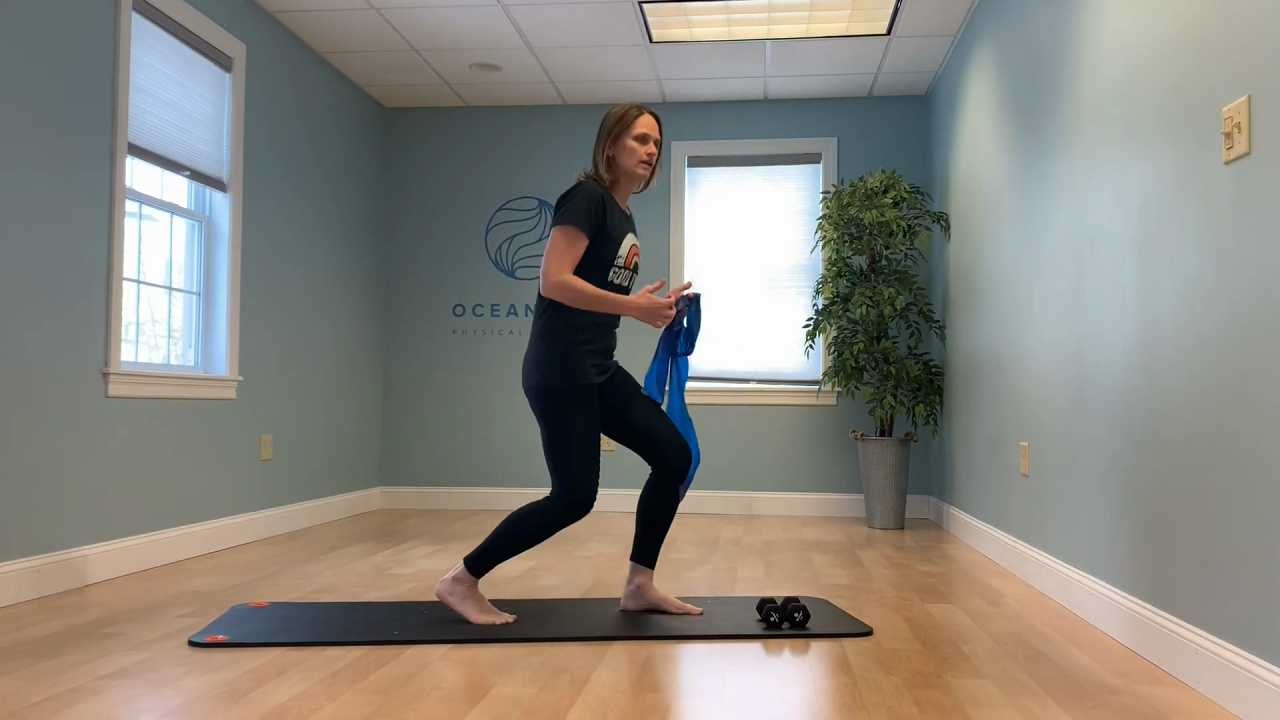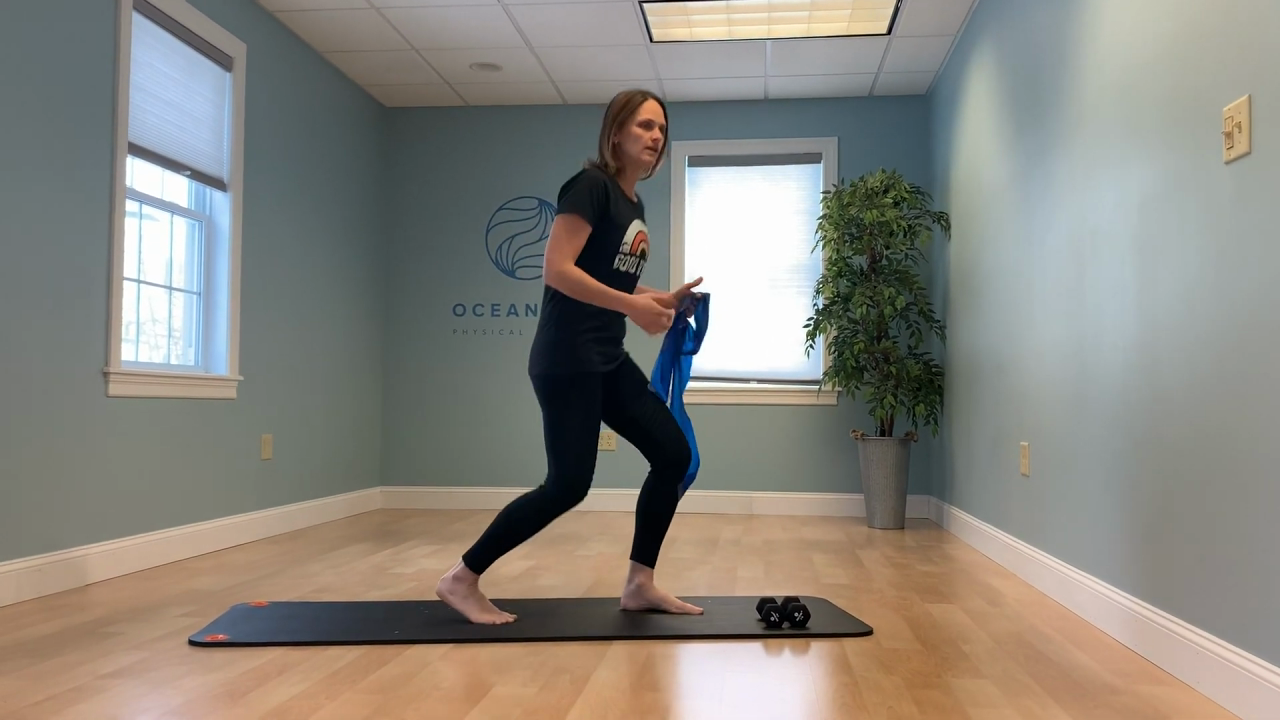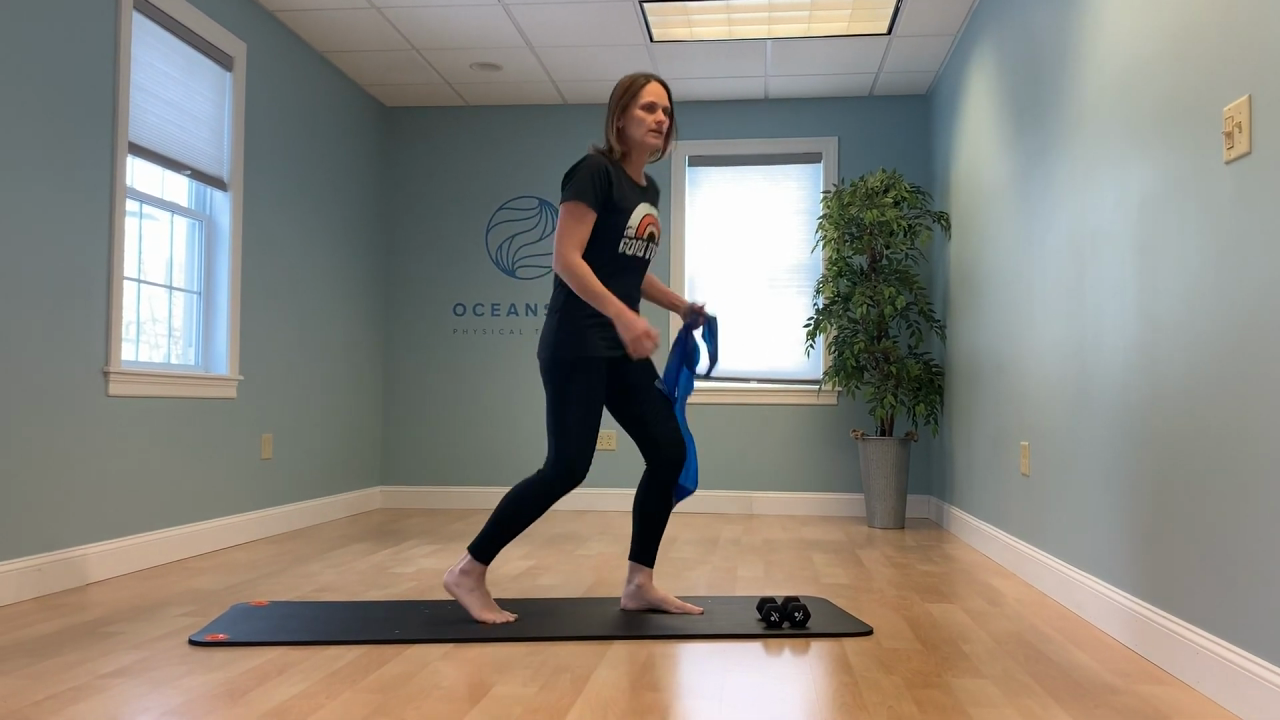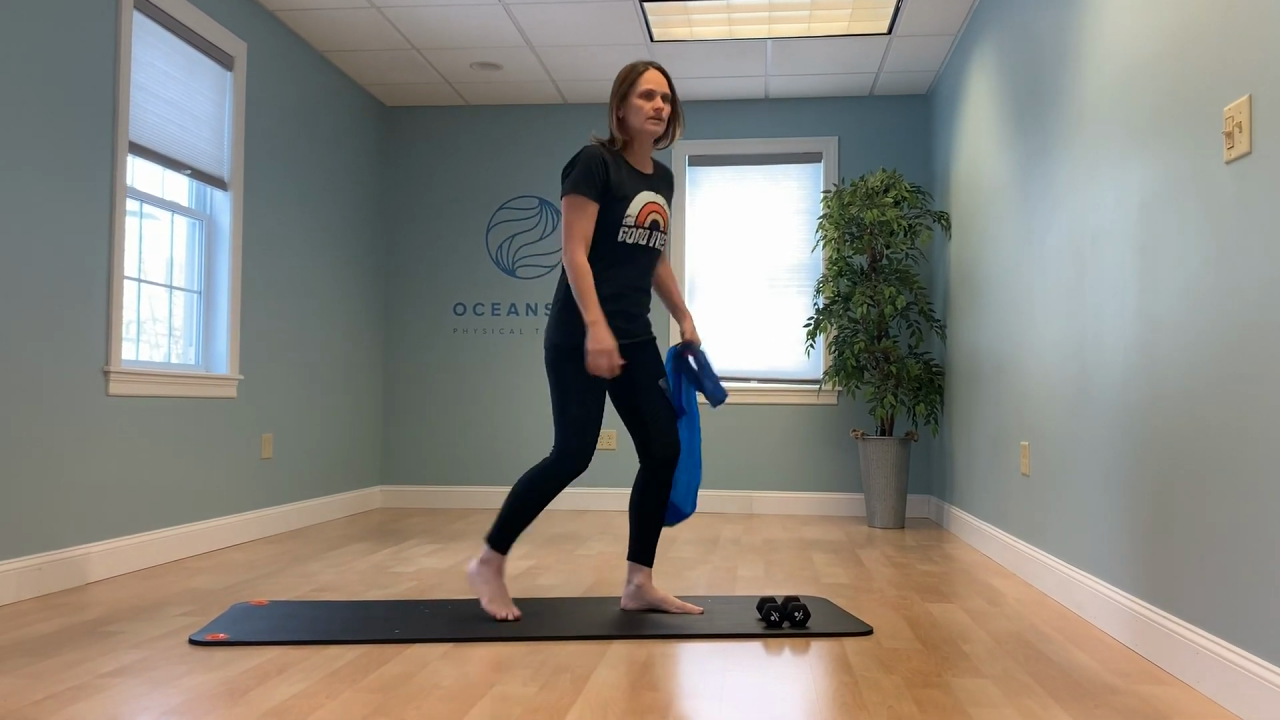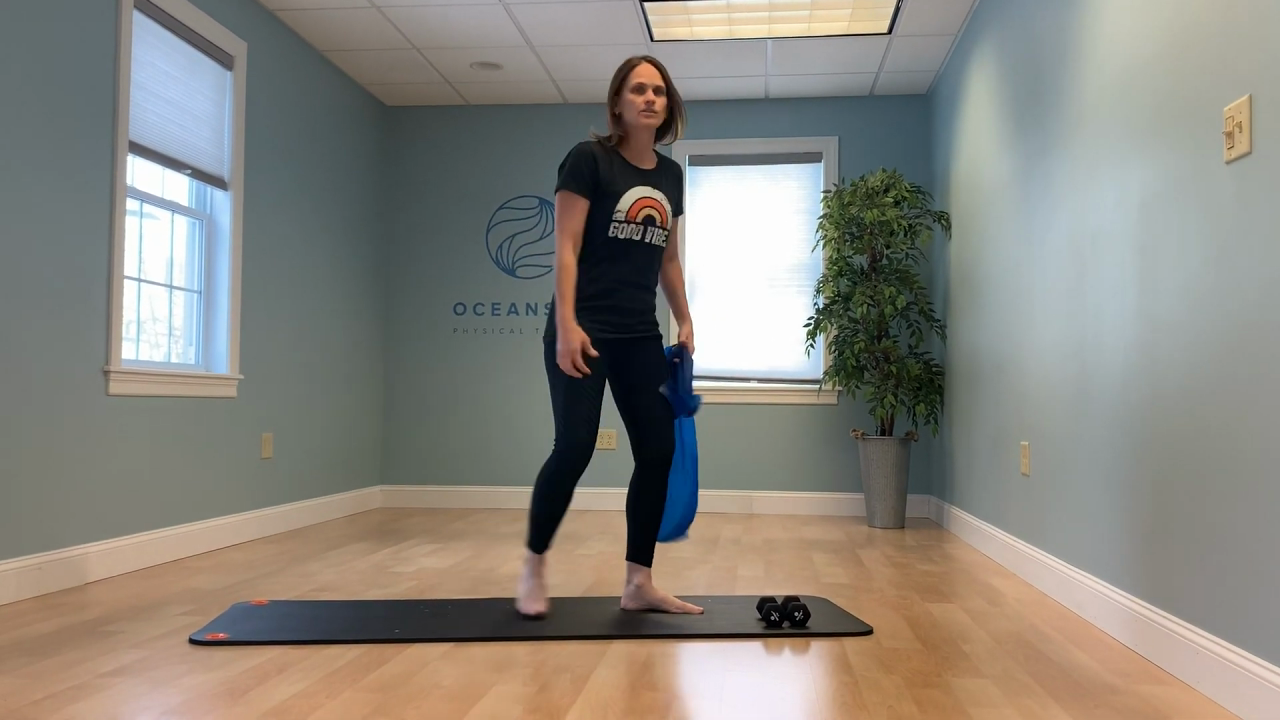
dt=0.1s
person 1, frame 1
left shoulder: (624, 216)
right shoulder: (586, 198)
right elbow: (553, 281)
left wrist: (654, 304)
right wrist: (632, 307)
left hip: (599, 370)
right hip: (560, 370)
left knee: (674, 457)
right knee: (573, 497)
left ankle: (640, 585)
right ankle: (461, 580)
person 1, frame 2
left shoulder: (635, 204)
right shoulder: (590, 186)
right elbow: (556, 268)
left wrist: (666, 301)
right wrist: (633, 307)
left hip: (610, 361)
right hip: (567, 359)
left knee: (674, 455)
right knee: (568, 485)
left ankle: (639, 584)
right ankle: (461, 579)
person 1, frame 3
left shoulder: (649, 189)
right shoulder: (593, 172)
right elbow: (567, 259)
left wrist: (679, 305)
right wrist: (622, 315)
left hip: (621, 350)
right hip: (576, 345)
left knee: (670, 453)
right knee: (566, 468)
left ankle: (639, 584)
right ankle: (469, 571)
person 1, frame 4
left shoulder: (663, 178)
right shoulder: (591, 164)
right elbow: (573, 251)
left wrist: (683, 317)
right wrist: (594, 326)
left hip: (633, 338)
right hip: (581, 336)
left knee: (664, 450)
right knee: (573, 455)
left ankle: (639, 582)
right ankle: (489, 562)
person 1, frame 5
left shoulder: (671, 174)
right shoulder: (588, 158)
right elbow: (565, 248)
left wrist: (685, 322)
right wrist: (566, 324)
left hip: (640, 337)
right hip: (584, 330)
left knee: (657, 452)
right knee: (574, 448)
left ankle: (639, 583)
right ankle: (533, 566)
